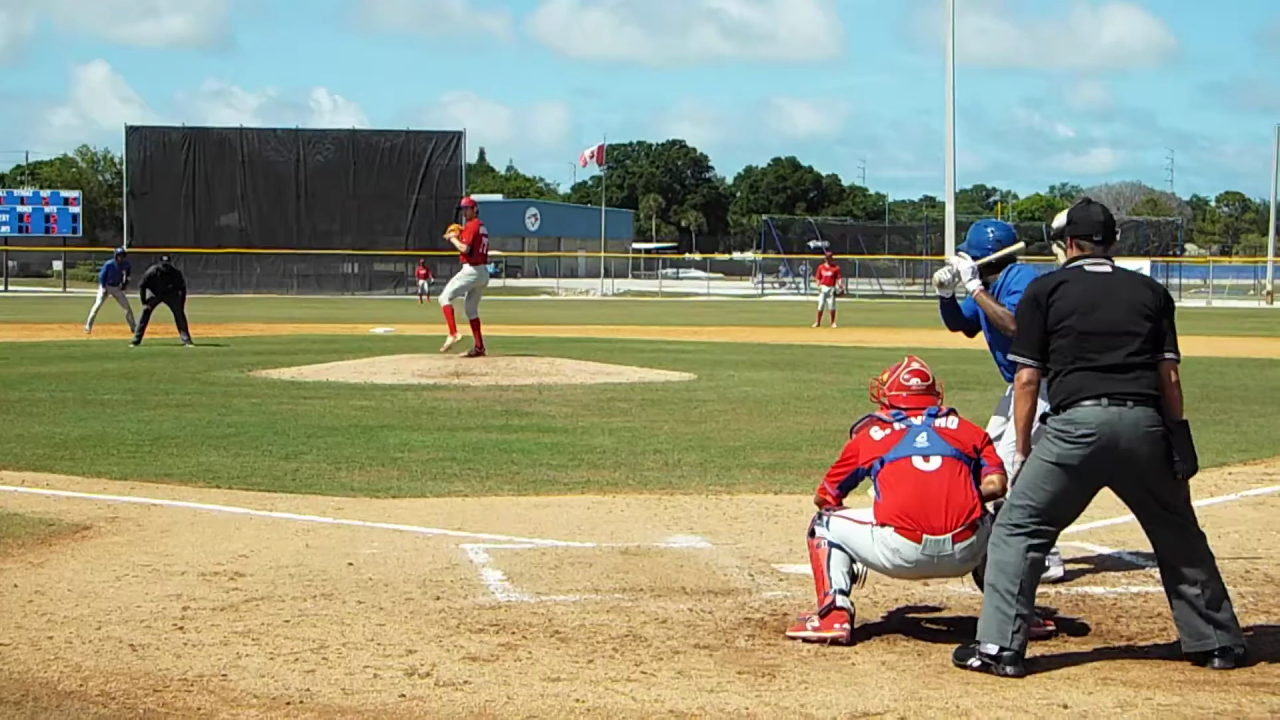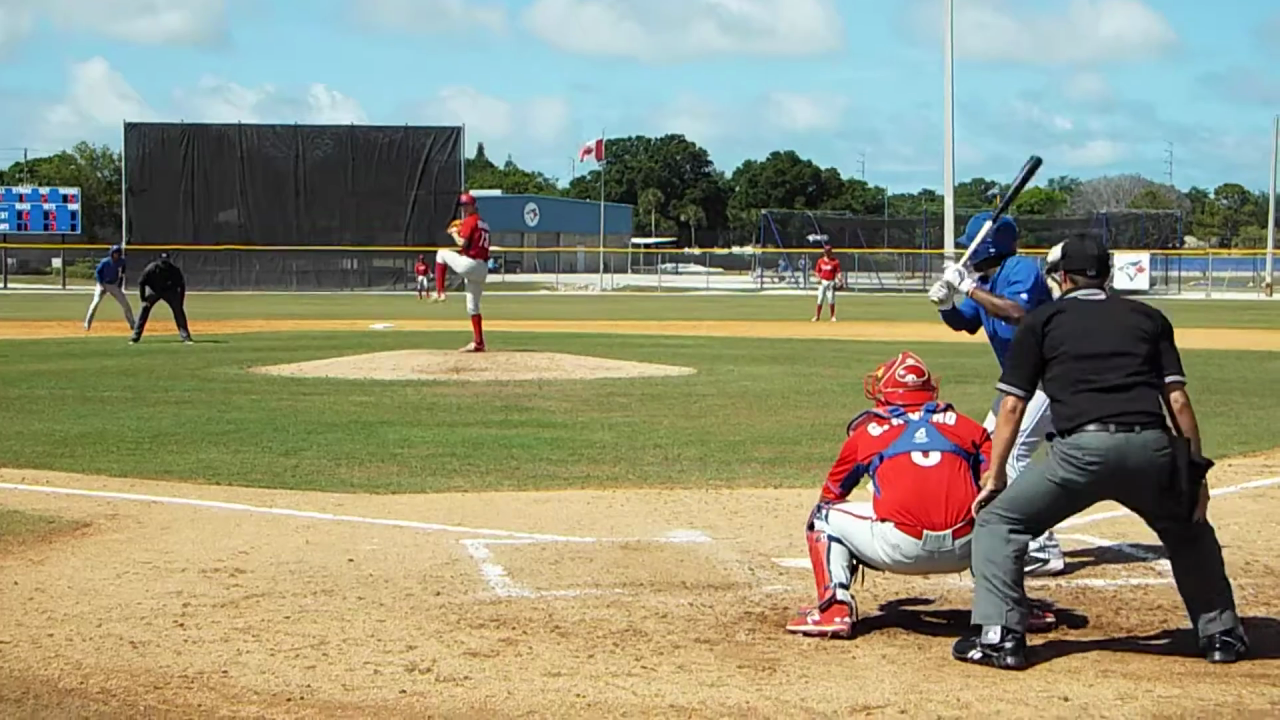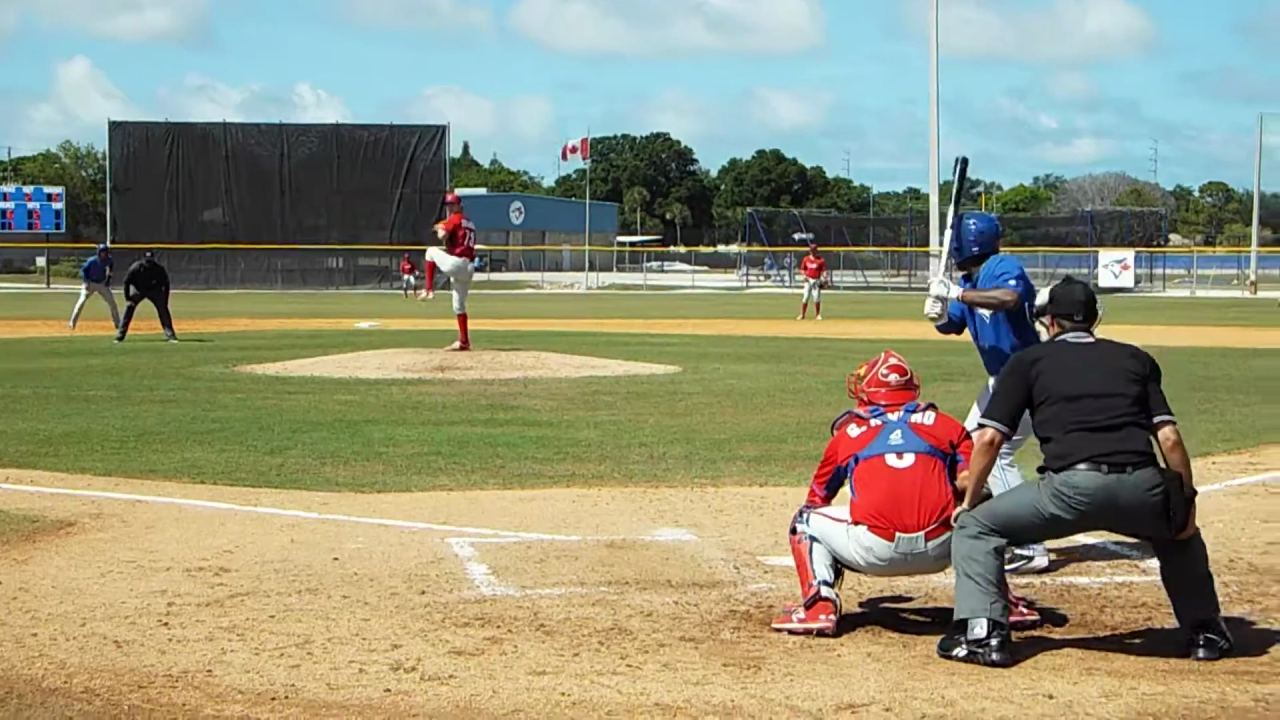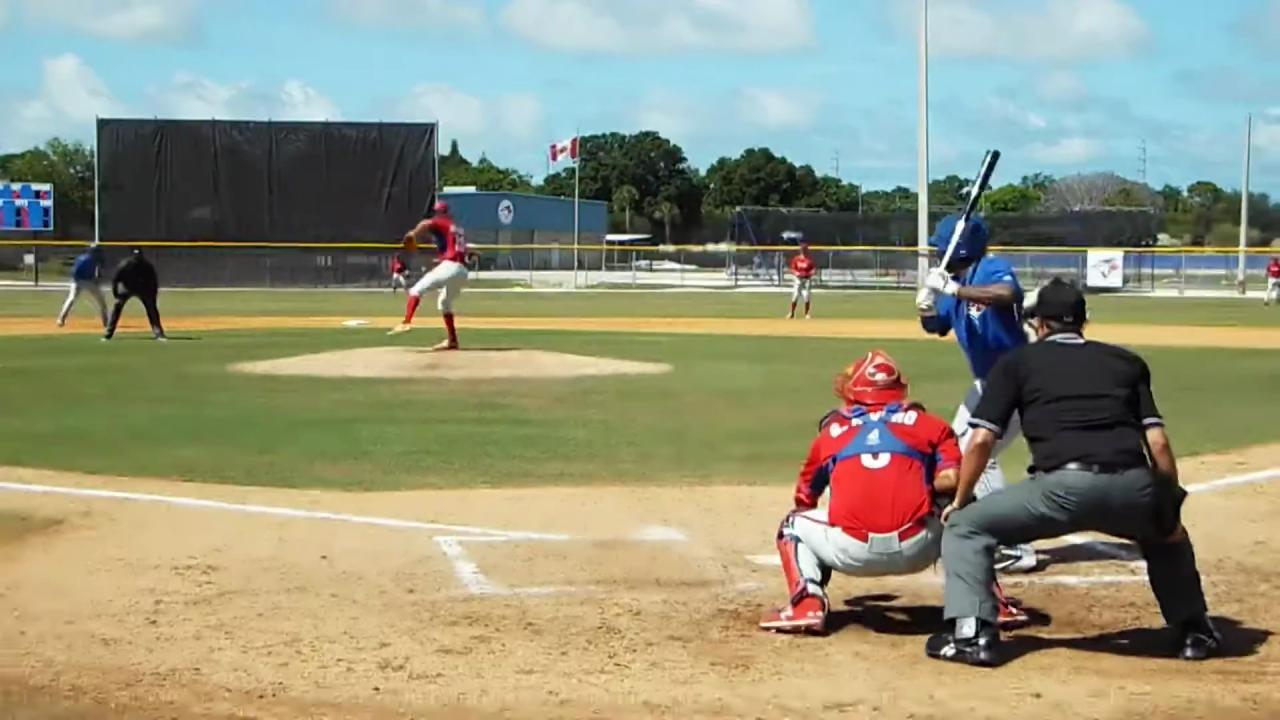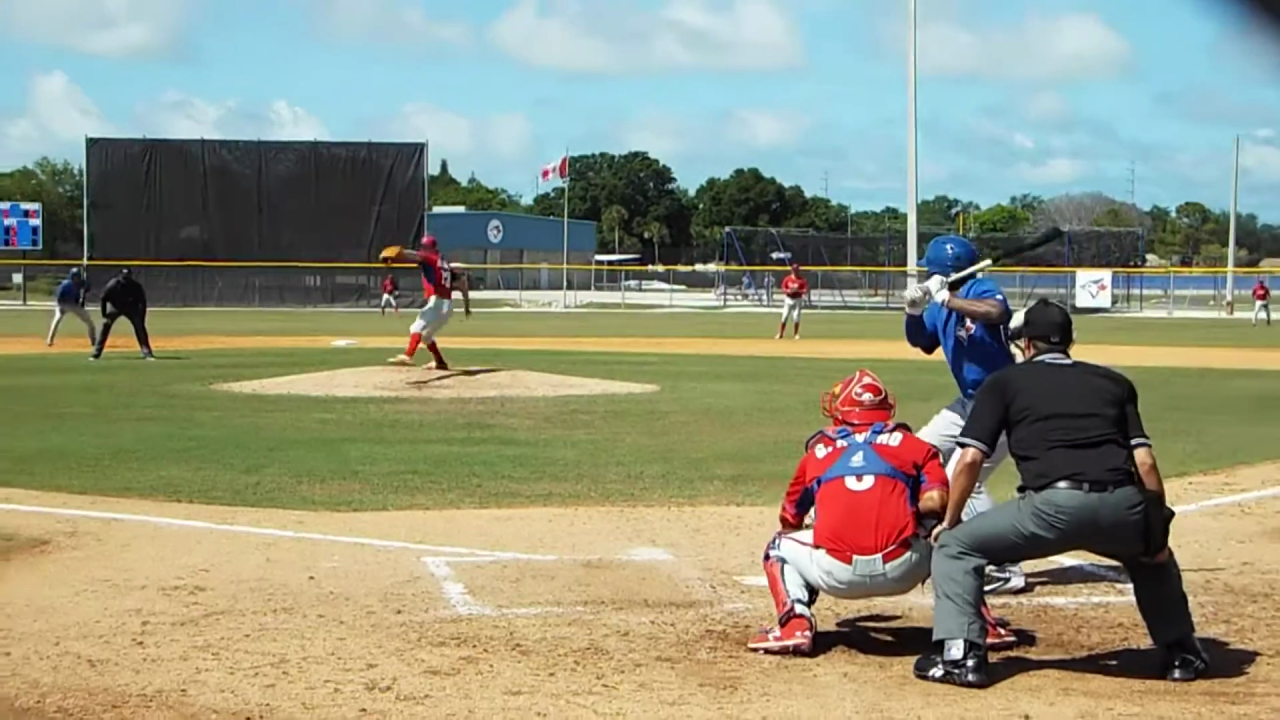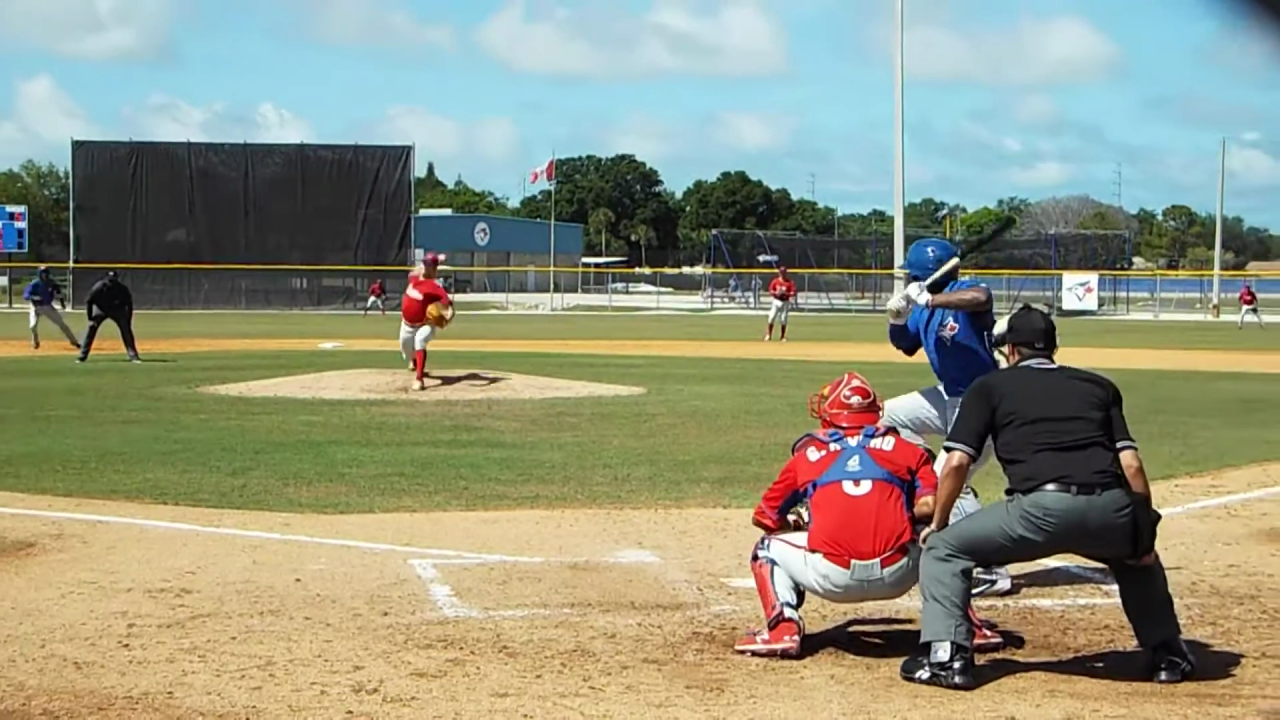
dt=0.2s
person 1, frame 1
left shoulder: (1045, 288)
right shoulder: (1151, 290)
left elbow: (1026, 380)
right elbow: (1169, 377)
left wrist: (1024, 452)
right wrist: (1176, 445)
left hip: (1076, 424)
right hip: (1143, 425)
left knee: (1018, 529)
right knee: (1177, 533)
left ankle: (999, 646)
right ankle: (1217, 642)
person 1, frame 2
left shoulder: (1042, 319)
right shoulder: (1149, 317)
left elbow: (1012, 405)
right elbow: (1178, 399)
left wrist: (993, 476)
right wrist: (1193, 469)
left hip: (1083, 448)
right hip: (1151, 446)
left knee: (998, 519)
right knee: (1189, 530)
left ankle: (999, 637)
right ankle: (1222, 634)
person 1, frame 3
left shoulder: (1028, 360)
right shoulder: (1137, 358)
left elbow: (989, 438)
right elbow: (1169, 439)
left wrist: (968, 502)
right wrist: (1186, 502)
left hip: (1073, 485)
right hip: (1141, 487)
left knee: (976, 526)
right knee: (1178, 532)
left ankle: (983, 635)
right ankle: (1207, 632)
person 1, frame 4
left shoulder: (1018, 362)
right shoulder: (1127, 361)
left elbow: (981, 440)
right elbow: (1158, 442)
left wrist: (958, 503)
right wrist: (1171, 506)
left hip: (1063, 486)
right hip: (1132, 490)
left knee: (965, 526)
right knee: (1166, 530)
left ankle: (972, 634)
right ankle: (1194, 631)
person 1, frame 5
left shoulder: (1005, 381)
right shoulder: (1114, 381)
left elbow: (970, 458)
right elbow: (1145, 462)
left wrist: (949, 522)
right wrist: (1159, 528)
left hip: (1053, 506)
right hip: (1122, 508)
left knee: (955, 546)
right knee: (1151, 551)
left ankle: (960, 655)
right ankle: (1182, 652)
person 1, frame 6
left shoulder: (990, 386)
right shoulder: (1099, 385)
left elbow: (957, 462)
right elbow: (1131, 464)
left wrist: (937, 524)
right wrist: (1145, 531)
left hip: (1041, 508)
right hip: (1110, 510)
left knee: (943, 548)
right knee: (1137, 554)
left ankle: (947, 658)
right ankle: (1168, 654)
person 2, frame 1
left shoulder: (1022, 278)
right shoulder: (986, 285)
left elbow: (1012, 325)
right elbow: (957, 323)
left wrist: (973, 286)
right wrist: (946, 293)
left hip: (1045, 384)
right hip: (1018, 386)
left knee: (1010, 461)
left ankle: (1045, 560)
person 2, frame 2
left shoulder: (1022, 270)
right shoulder: (985, 281)
left elbow: (1015, 312)
right elbow: (962, 323)
left wrist: (968, 287)
right wrist: (945, 302)
left knee: (1011, 456)
left ankle: (1044, 552)
person 2, frame 3
left shoulder: (1003, 267)
right shoulder: (970, 280)
left elbow: (1010, 300)
right elbow: (954, 326)
left wrist: (955, 293)
right wrist: (939, 316)
right hip: (1000, 379)
left knee: (994, 454)
left ankle: (1030, 551)
person 2, frame 4
left shoulder: (992, 269)
right shoulder: (956, 280)
left elbow: (1007, 294)
right elbow: (937, 327)
left wrist: (952, 289)
right wrist: (927, 308)
right hip: (986, 381)
right knee: (957, 449)
left ankle: (1017, 550)
person 2, frame 5
left shoulder: (981, 289)
right shoulder: (943, 303)
left elbow: (996, 313)
right elbow: (920, 342)
left wrist: (943, 298)
right wrist: (914, 310)
right hip: (971, 401)
left ankle: (1006, 572)
person 2, frame 6
left shoulder: (962, 291)
right shoulder: (924, 306)
left elbow: (983, 299)
right elbow: (904, 345)
left wrist: (927, 299)
right wrist: (897, 318)
right hip: (950, 398)
right knee: (887, 416)
left ankle: (992, 574)
person 3, frame 1
left shoulder: (869, 433)
right shoulder: (967, 429)
left elbow: (824, 498)
right elbow: (995, 485)
left hip: (899, 547)
right hip: (963, 550)
left knee: (824, 524)
right knee: (993, 521)
left ankle: (833, 616)
person 3, frame 2
left shoulder: (867, 430)
right shoulder: (965, 424)
left elbow: (829, 498)
left hip: (899, 543)
right hip: (963, 546)
left knee: (823, 515)
left ankle: (834, 610)
person 3, frame 3
left shoulder: (848, 430)
right shoulder: (945, 423)
left elbow: (816, 502)
right elbow: (970, 481)
left hip: (876, 546)
right hip: (939, 546)
left knee: (805, 519)
left ankle: (819, 607)
person 3, frame 4
left shoulder: (833, 429)
right shoulder: (929, 423)
left elbow: (804, 499)
right elbow: (951, 480)
left hip: (854, 547)
right hip: (917, 545)
left knee: (794, 523)
left ankle: (806, 606)
person 3, frame 5
left shoulder: (818, 449)
right shoulder: (915, 445)
left elbow: (789, 520)
right elbow: (936, 502)
left hip: (838, 571)
right hip: (902, 566)
left knee: (780, 546)
left ankle: (794, 625)
person 3, frame 6
left shoulder: (807, 453)
right shoulder: (907, 449)
left elbow: (765, 519)
right elbow: (929, 507)
left wrist: (795, 527)
left hip: (833, 574)
right hip: (896, 572)
left knee: (768, 548)
left ankle: (783, 630)
